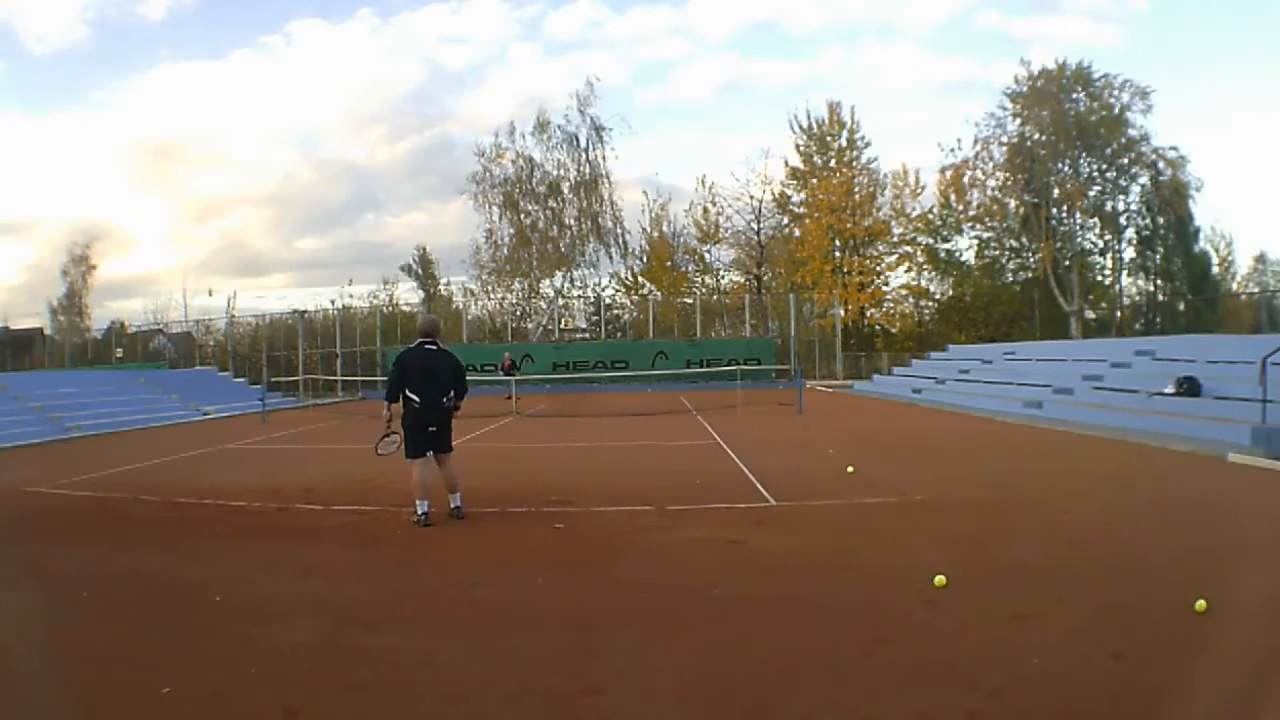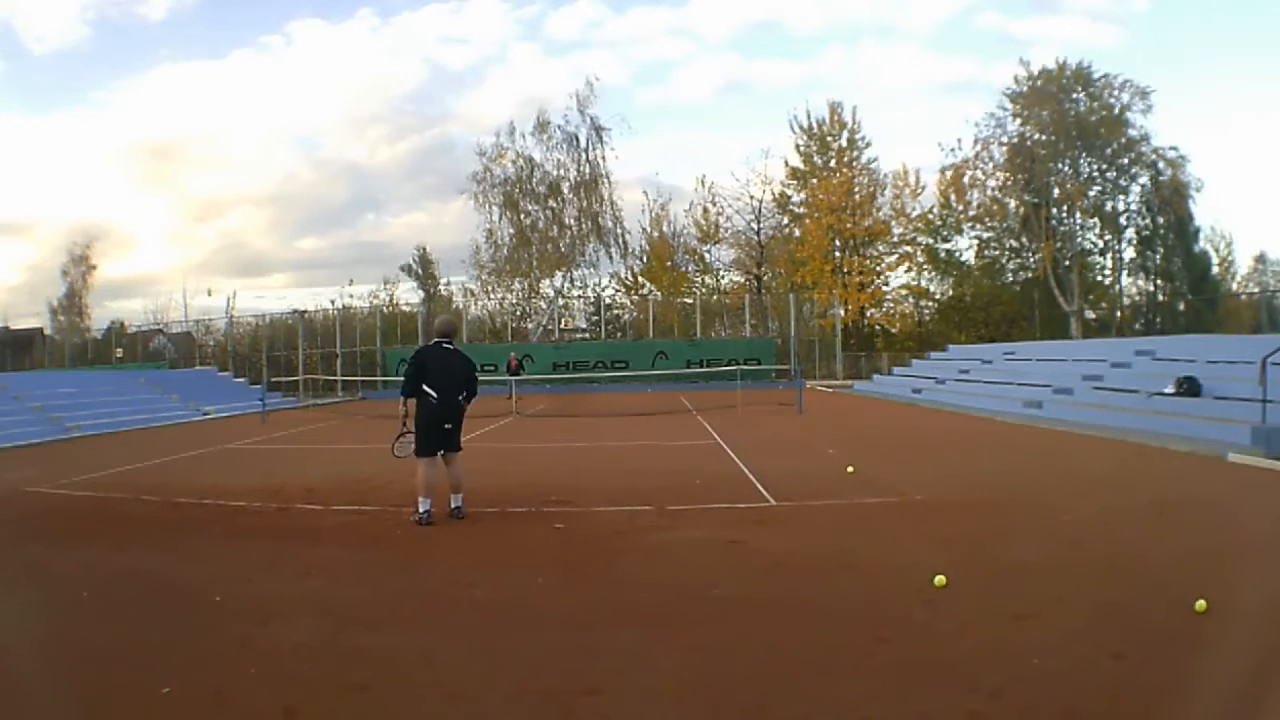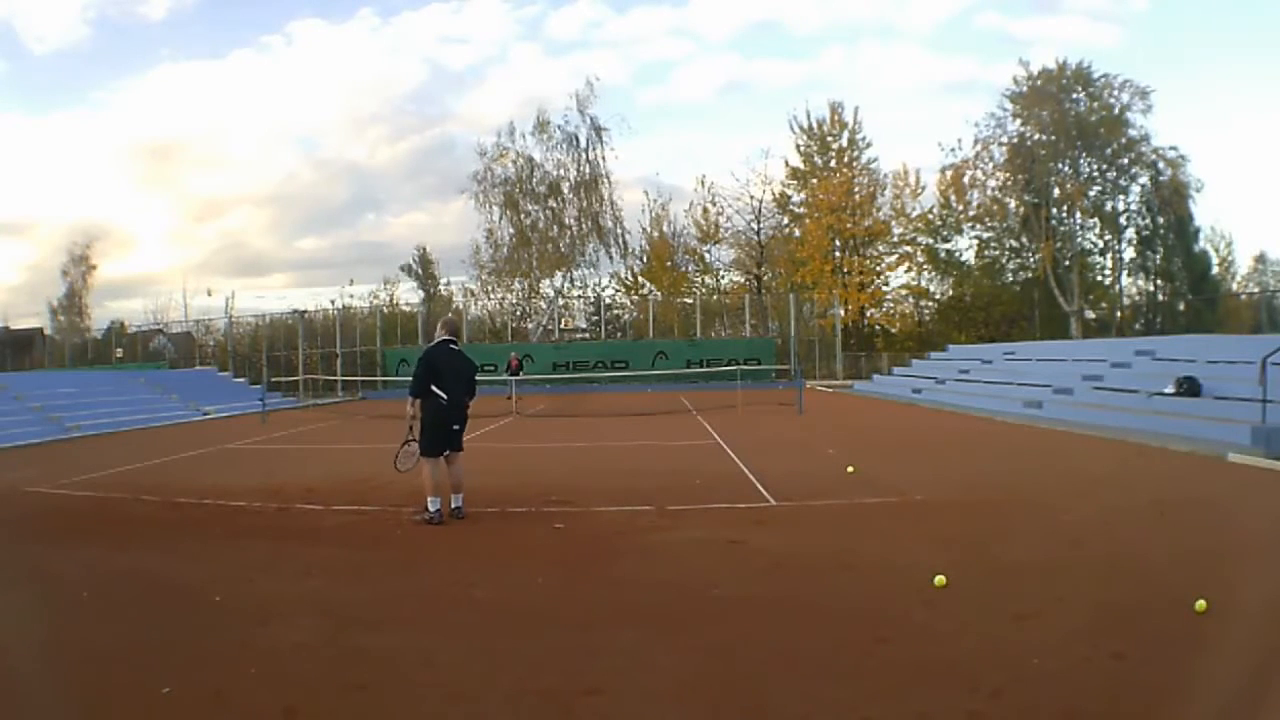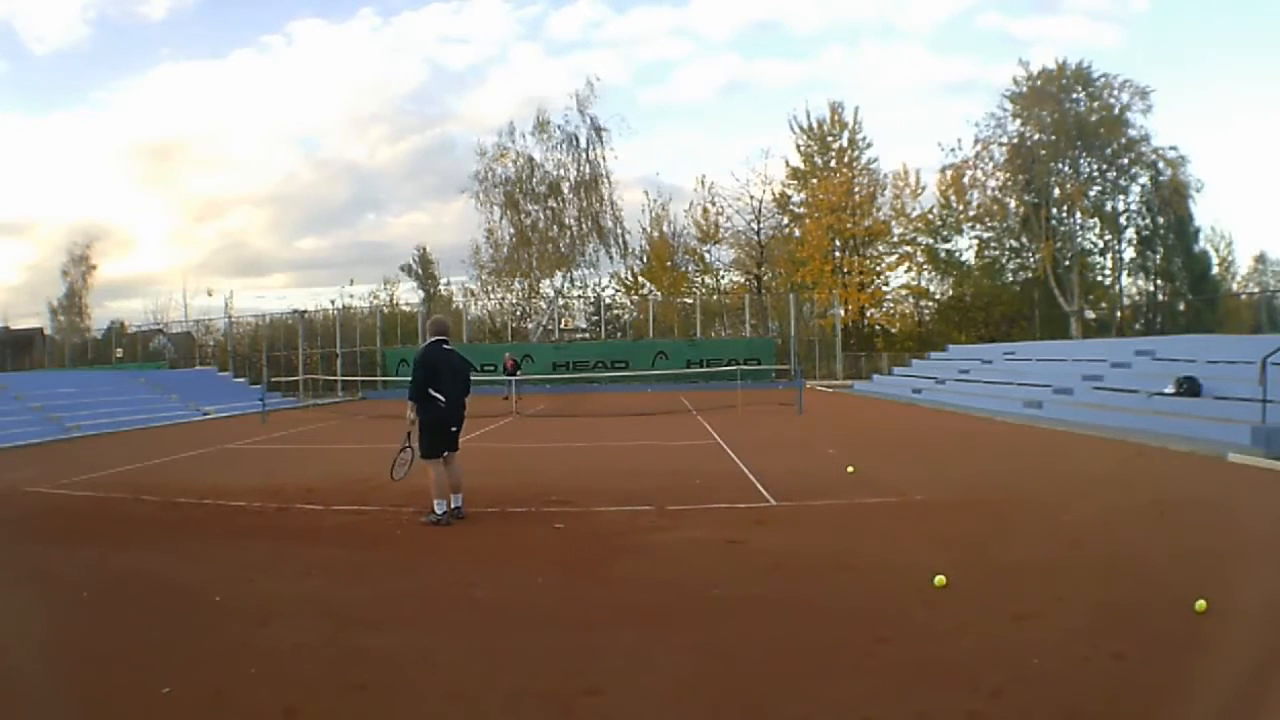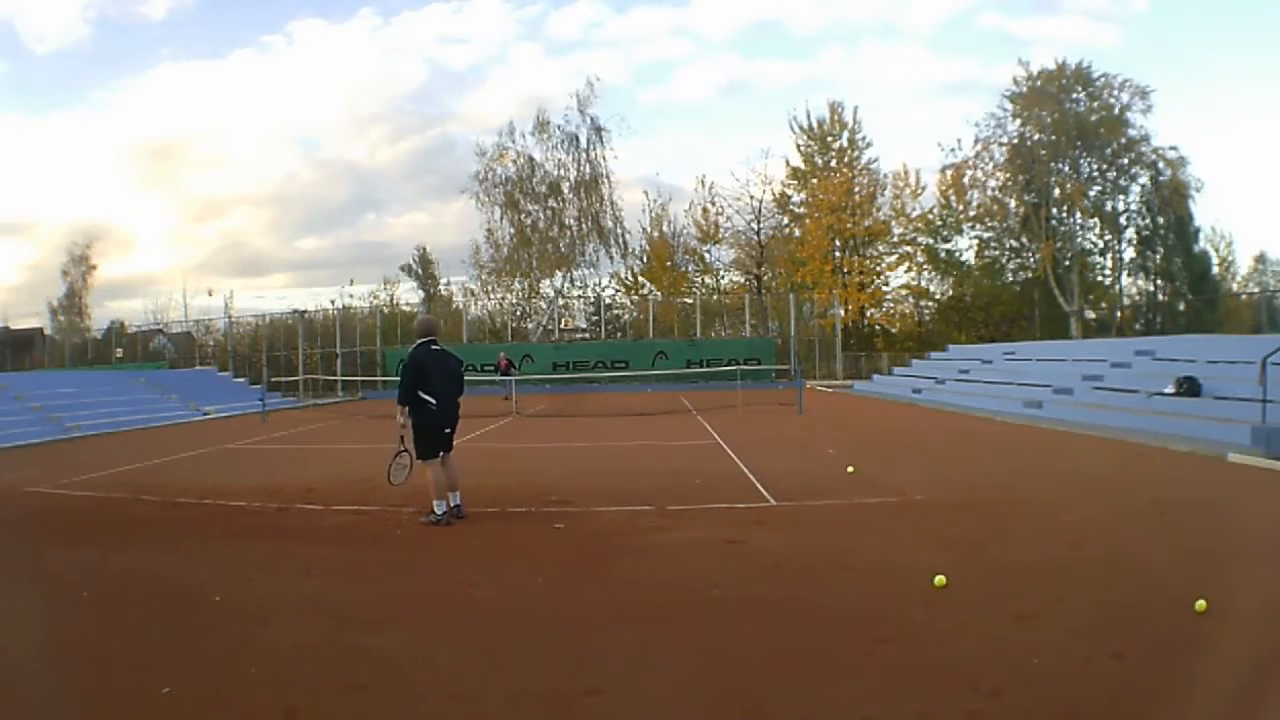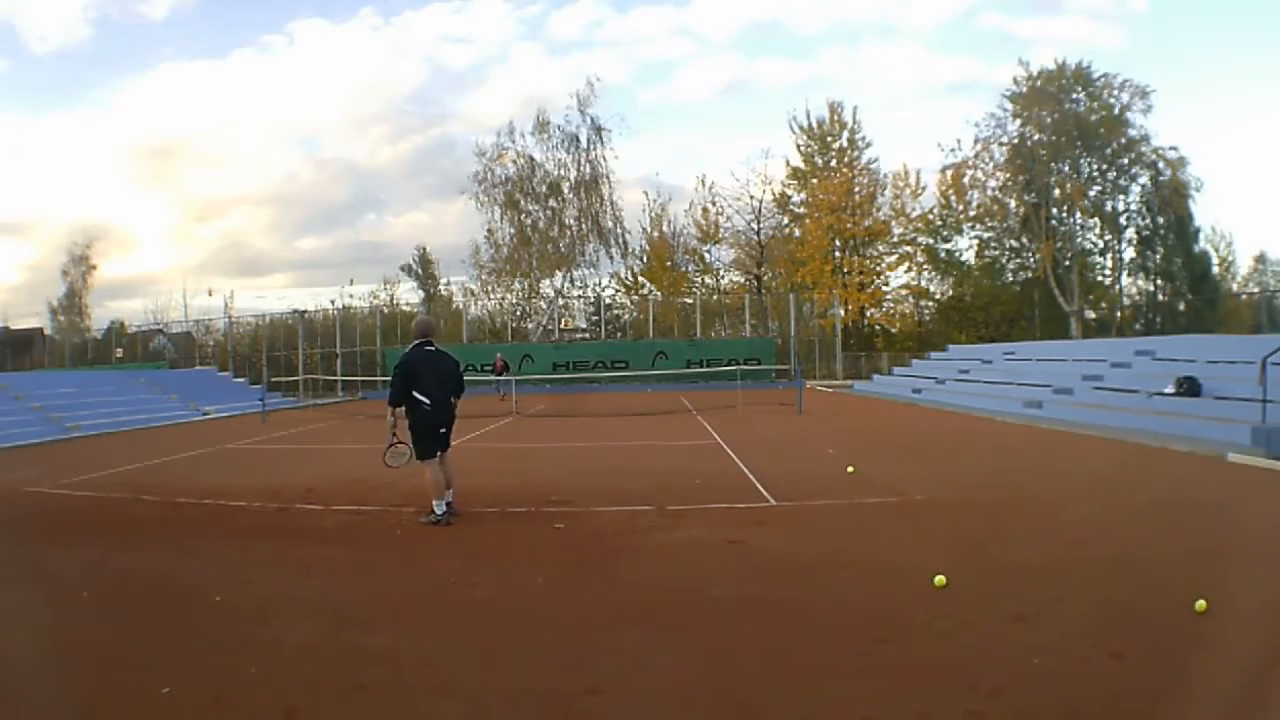
dt=0.3s
person 1, frame 1
left shoulder: (406, 356)
right shoulder: (449, 358)
left elbow: (394, 384)
right elbow: (461, 387)
left wrist: (387, 408)
right wrist: (455, 407)
left hip: (415, 417)
right hip: (441, 416)
left knee: (418, 463)
right knee: (446, 461)
left ankle: (422, 512)
right ankle: (456, 506)
person 1, frame 2
left shoulder: (423, 353)
right shoulder: (464, 360)
left elbow: (410, 380)
right elbow: (471, 390)
left wrist: (403, 404)
right wrist: (461, 404)
left hip: (429, 414)
right hip: (453, 414)
left knee: (424, 461)
right knee: (452, 460)
left ankle: (424, 511)
right ankle: (457, 506)
person 1, frame 3
left shoulder: (432, 352)
right shoulder: (466, 360)
left elbow: (419, 381)
right elbow: (470, 391)
left wrist: (411, 405)
left hip: (435, 414)
right hip: (458, 414)
left knee: (430, 460)
right knee: (453, 460)
left ankle: (434, 510)
right ankle: (457, 507)
person 1, frame 4
left shoulder: (426, 354)
right shoulder: (458, 358)
left elbow: (417, 384)
right elbow: (465, 388)
left wrist: (411, 409)
left hip: (432, 415)
right hip: (455, 413)
left knee: (433, 462)
right knee: (451, 459)
left ankle: (440, 512)
right ankle: (457, 507)
person 1, frame 5
left shoulder: (415, 356)
right shoulder: (450, 357)
left elbow: (406, 388)
right elbow: (459, 387)
left wrist: (402, 413)
left hip: (426, 417)
right hip: (449, 414)
left knee: (430, 463)
right knee: (447, 458)
left ankle: (440, 512)
right ankle: (456, 505)
person 1, frame 6
left shoulder: (408, 359)
right shoulder: (447, 358)
left elbow: (397, 389)
right elbow: (458, 387)
left wrist: (392, 415)
left hip: (422, 417)
right hip: (445, 415)
left knee: (430, 463)
right knee: (442, 458)
left ankle: (440, 512)
right ankle: (448, 503)
